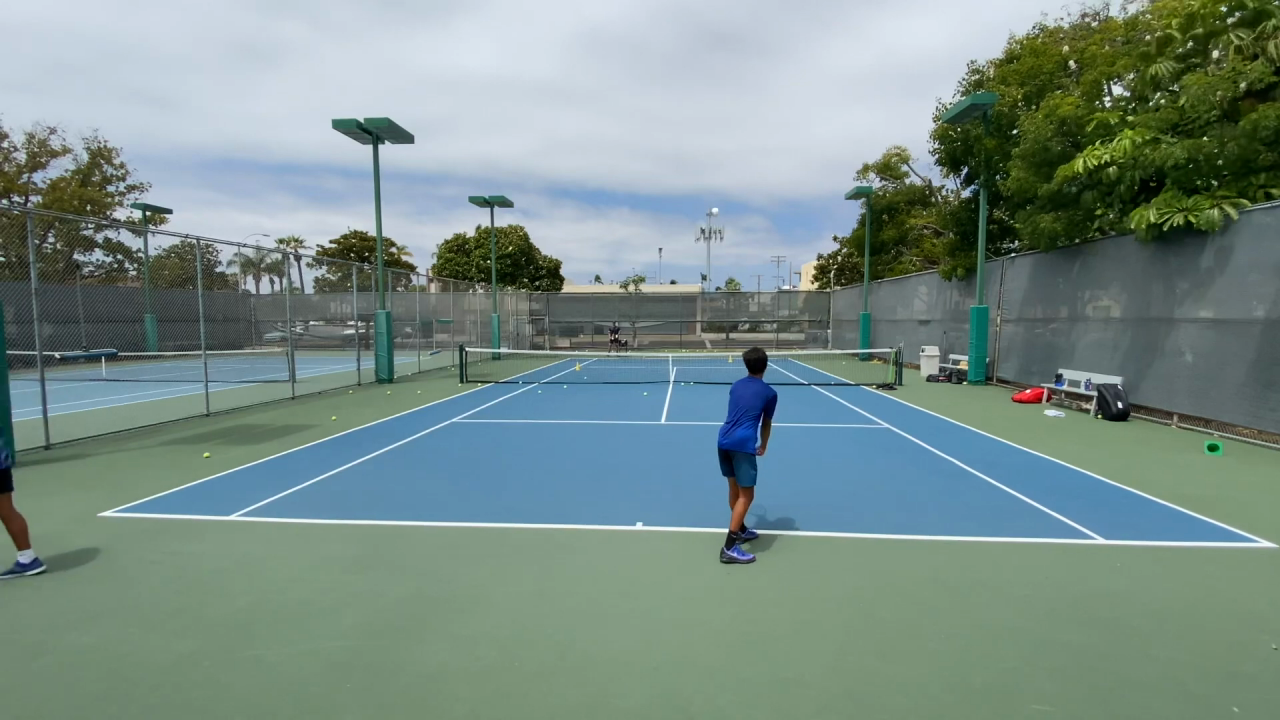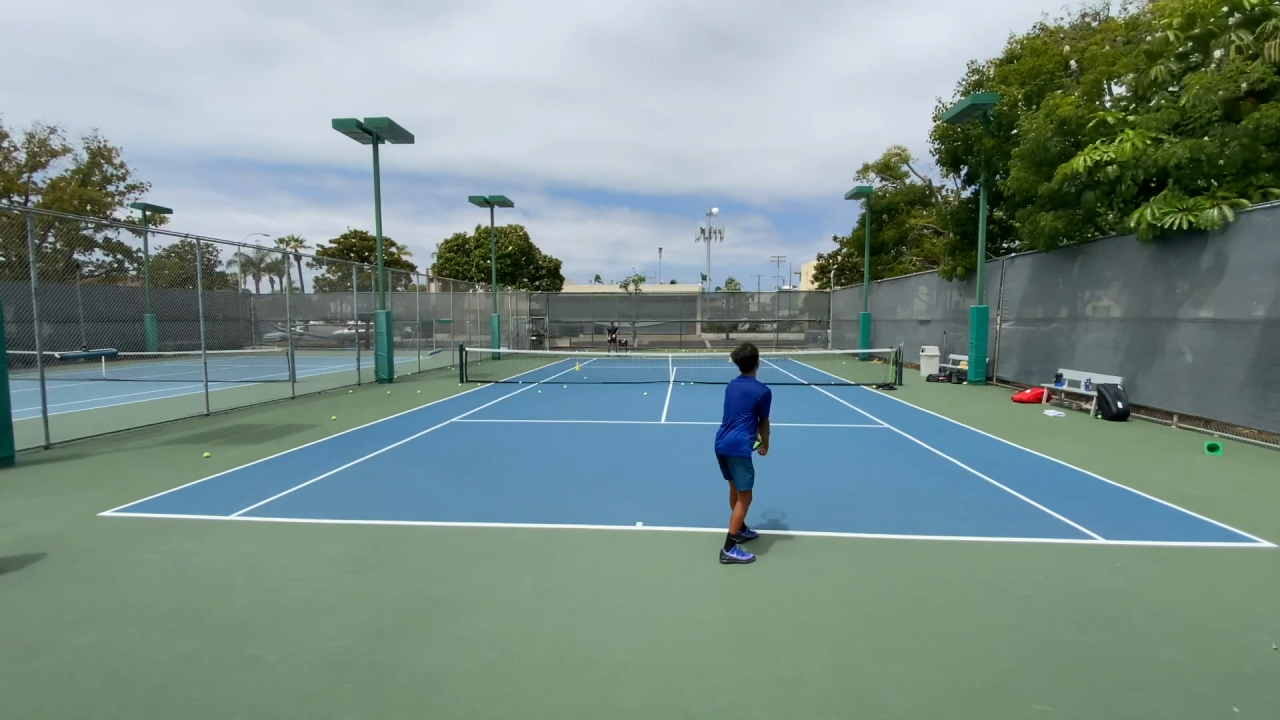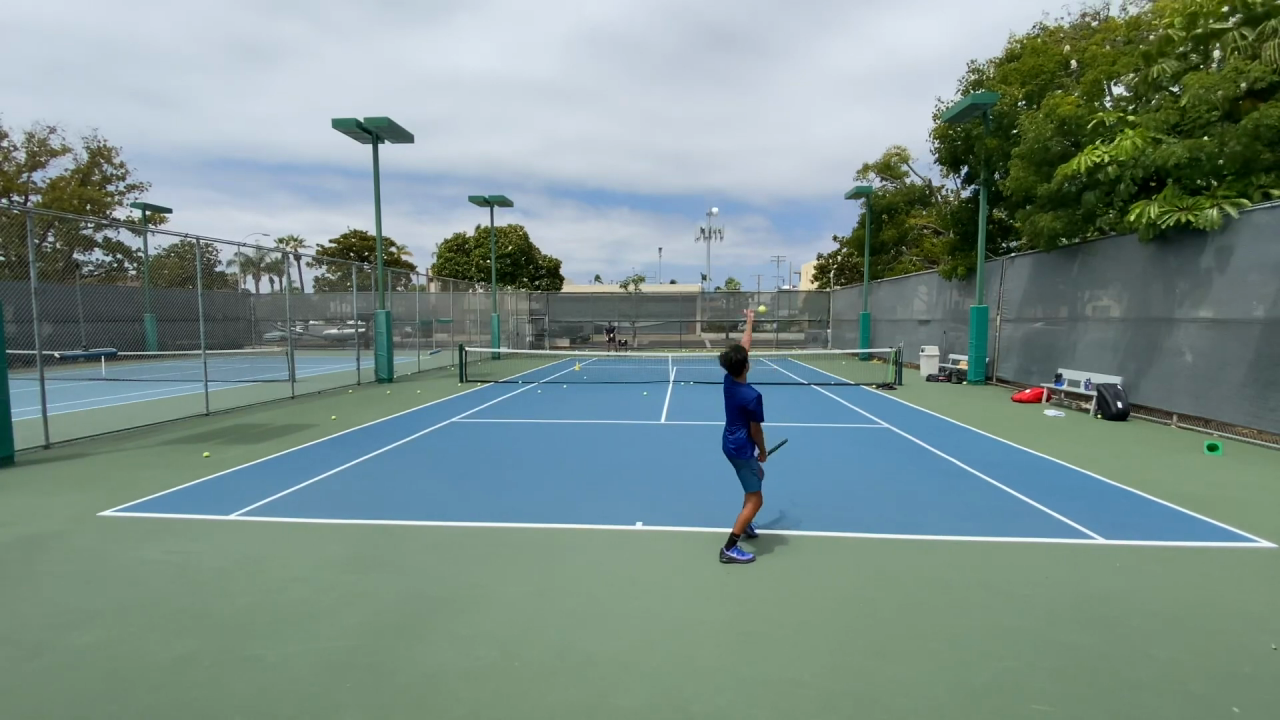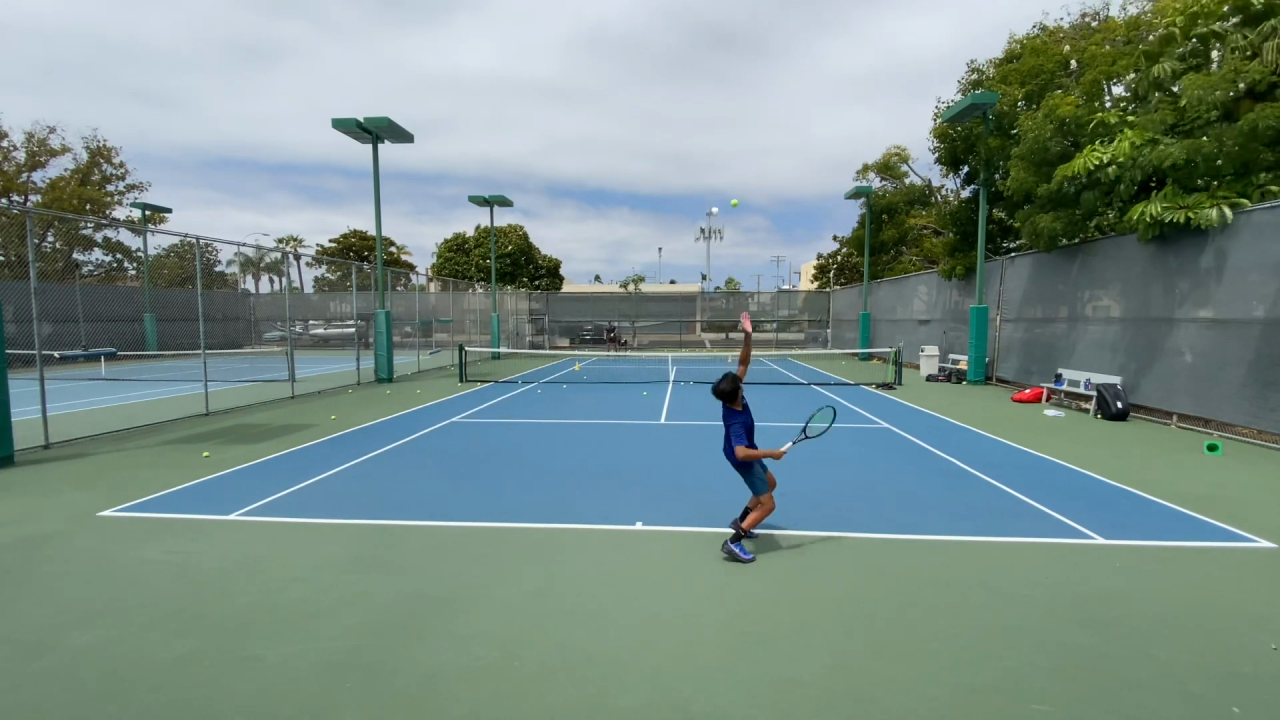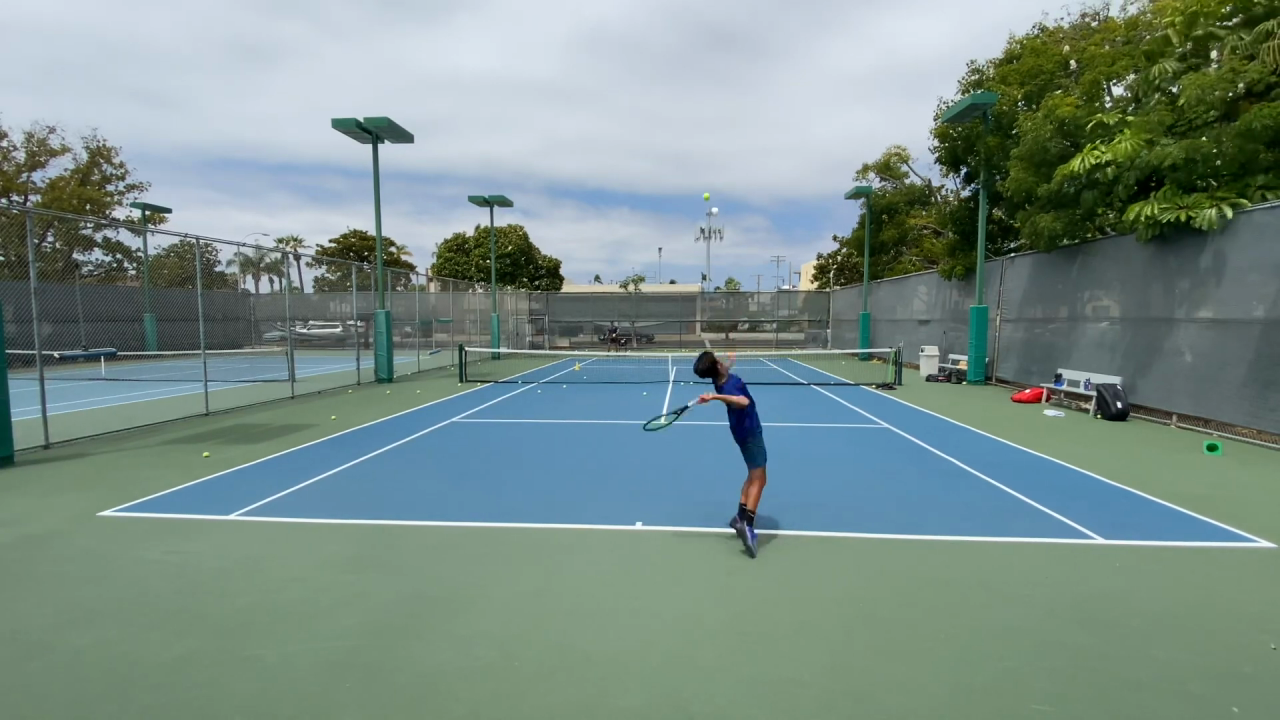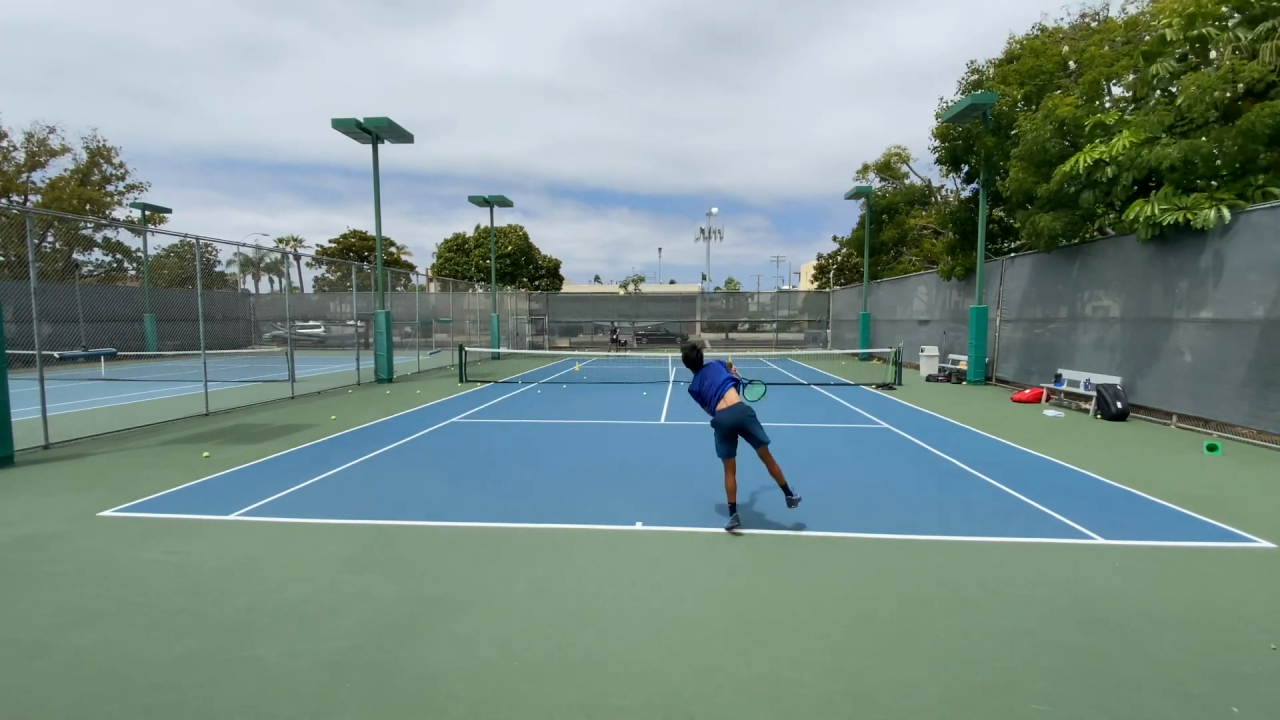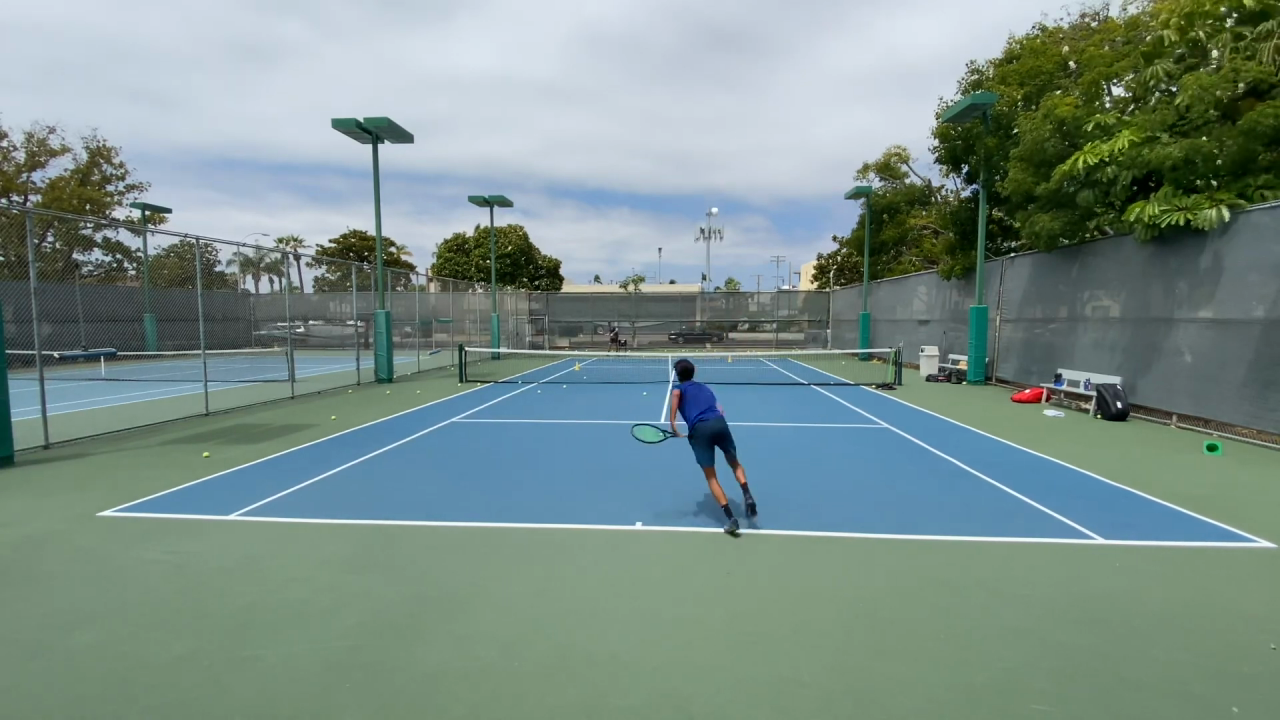
dt=0.3s
person 1, frame 1
left shoulder: (736, 386)
right shoulder: (769, 393)
right elbow: (766, 424)
right wrist: (763, 446)
left hip: (724, 440)
right hip: (743, 444)
left knee: (734, 488)
right knee: (746, 495)
left ankle: (740, 530)
right ankle: (729, 548)
person 1, frame 2
left shoulder: (732, 385)
right shoulder: (763, 392)
right elbow: (763, 424)
right wrist: (765, 444)
left hip: (721, 444)
right hip: (739, 447)
left knee: (735, 491)
right knee: (744, 497)
left ankle: (741, 530)
right ankle: (729, 549)
person 1, frame 3
left shoulder: (728, 379)
right shoulder: (753, 397)
left elbow: (742, 348)
right elbow: (756, 431)
left wrist: (749, 323)
right wrist: (762, 452)
left hip: (731, 444)
right hip: (742, 449)
left knee: (758, 475)
right knee: (755, 500)
left ankle: (744, 524)
right ankle: (729, 548)
person 1, frame 4
left shoulder: (734, 396)
right shoulder: (735, 420)
left elbow: (743, 363)
right elbow: (741, 454)
left wrist: (747, 335)
right wrist: (771, 453)
left hip: (746, 454)
right hip: (745, 461)
left knee: (770, 483)
right knee: (768, 503)
left ankle: (742, 521)
right ankle: (733, 542)
person 1, frame 5
left shoulder: (724, 377)
right shoulder: (726, 387)
right elbow: (744, 402)
right wrist: (717, 397)
left hip: (748, 429)
right hip: (748, 430)
left knee: (754, 476)
right knee: (758, 479)
left ankle: (741, 518)
right ankle: (747, 525)
person 1, frame 6
left shoulder: (693, 387)
right shoulder: (715, 365)
left elbow: (710, 410)
right elbow: (732, 369)
right wrist: (735, 375)
left hip: (721, 419)
right hip: (741, 412)
left knee: (729, 470)
right knee: (766, 455)
left ankle: (733, 516)
right ankle: (789, 495)
person 1, frame 7
left shoulder: (680, 388)
right shoulder: (704, 388)
left elbow: (675, 394)
right elbow: (720, 410)
left wrist: (672, 423)
left hip: (700, 429)
right hip: (720, 423)
left knee: (711, 478)
right knee: (734, 463)
left ankle: (730, 519)
right ankle: (747, 494)
